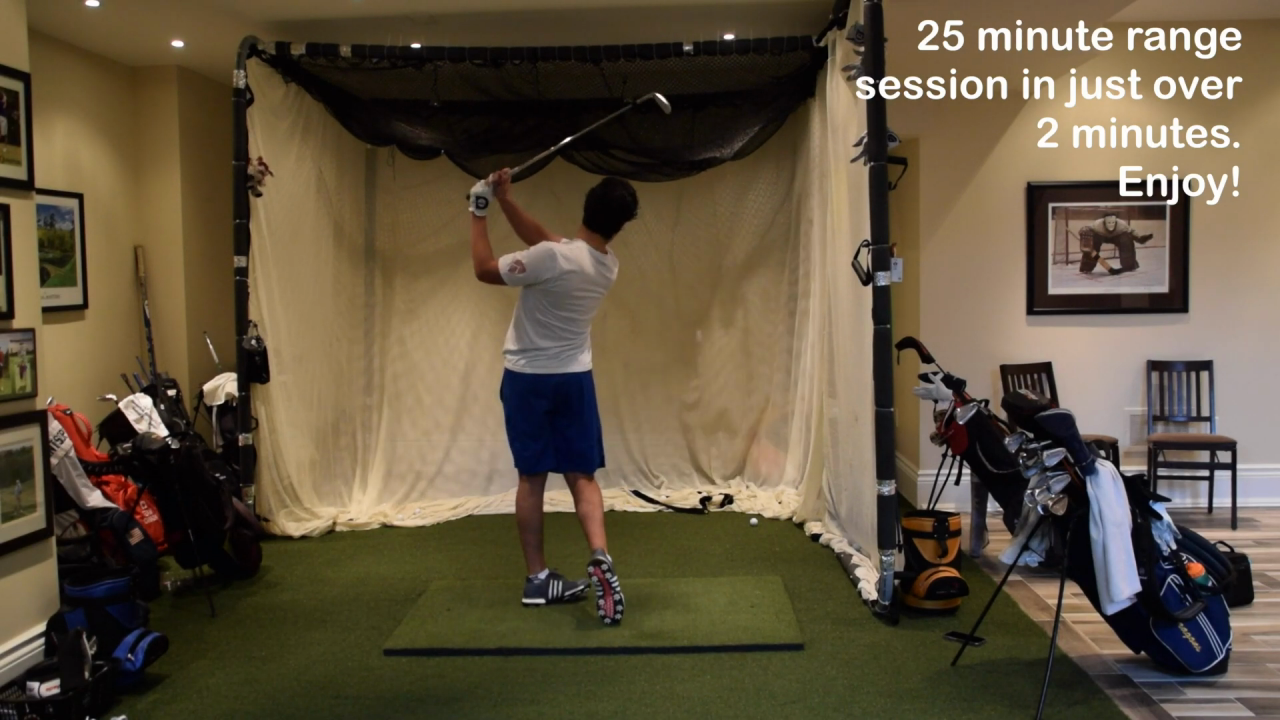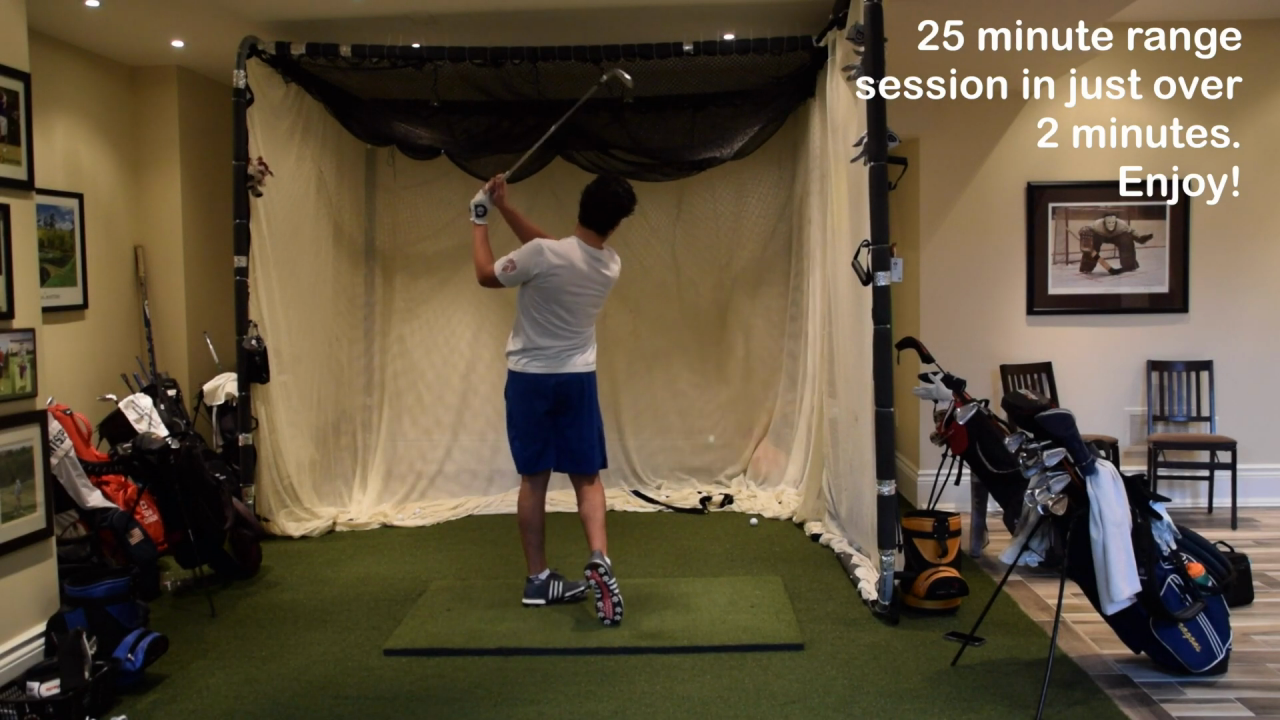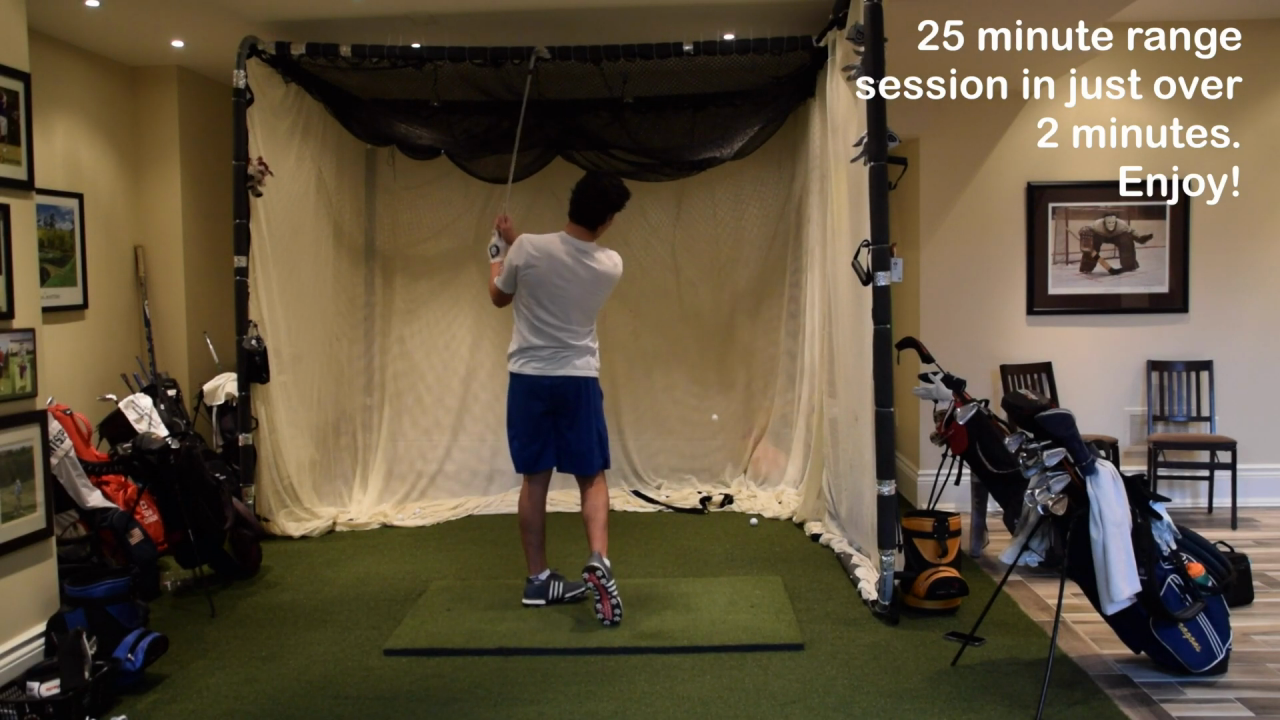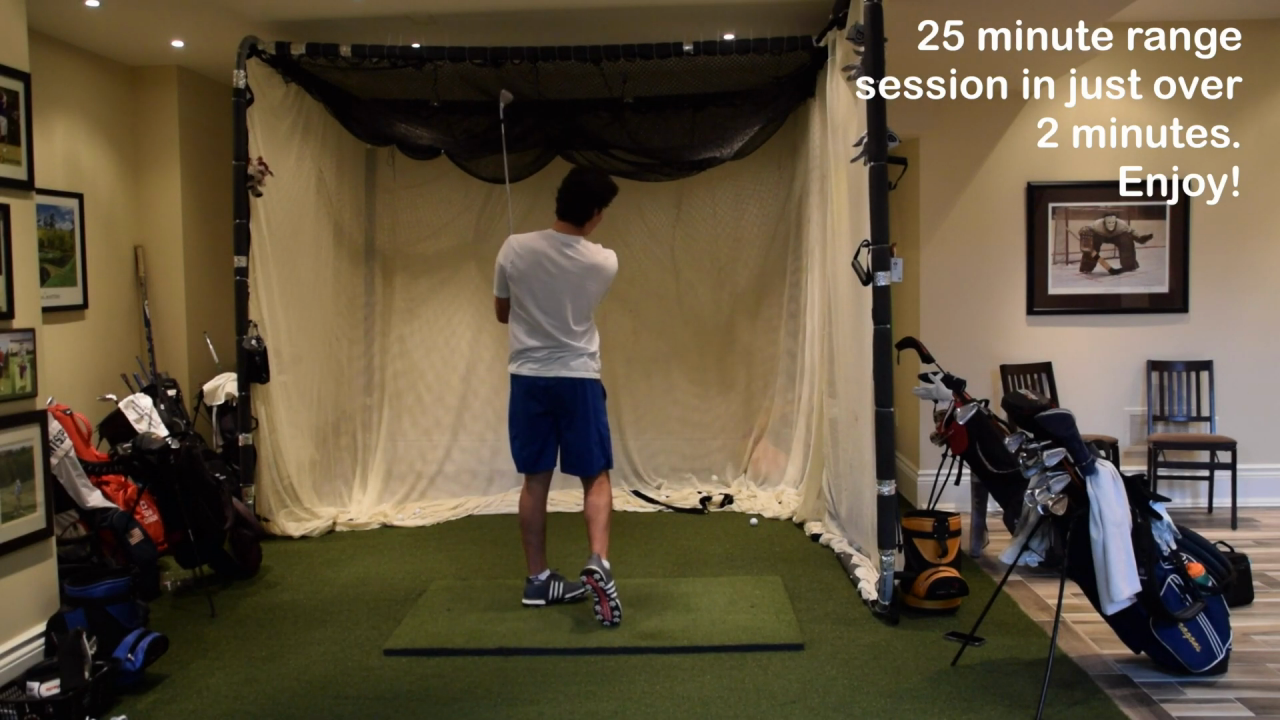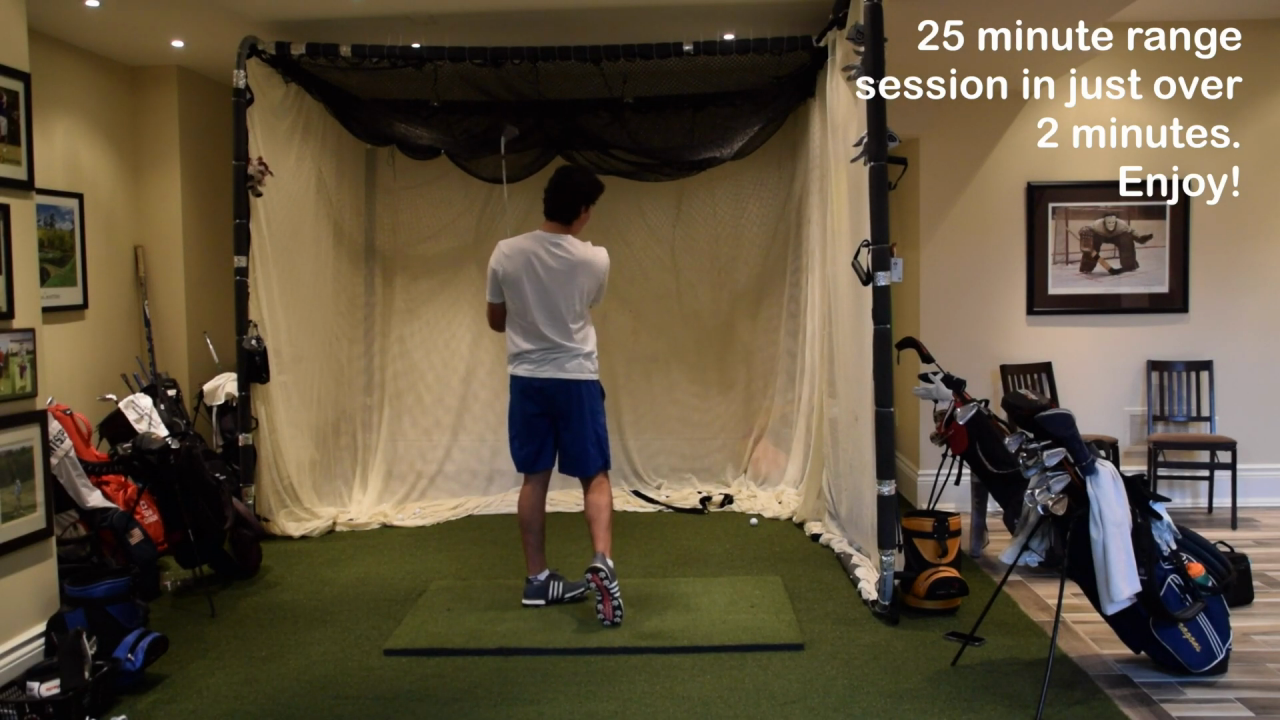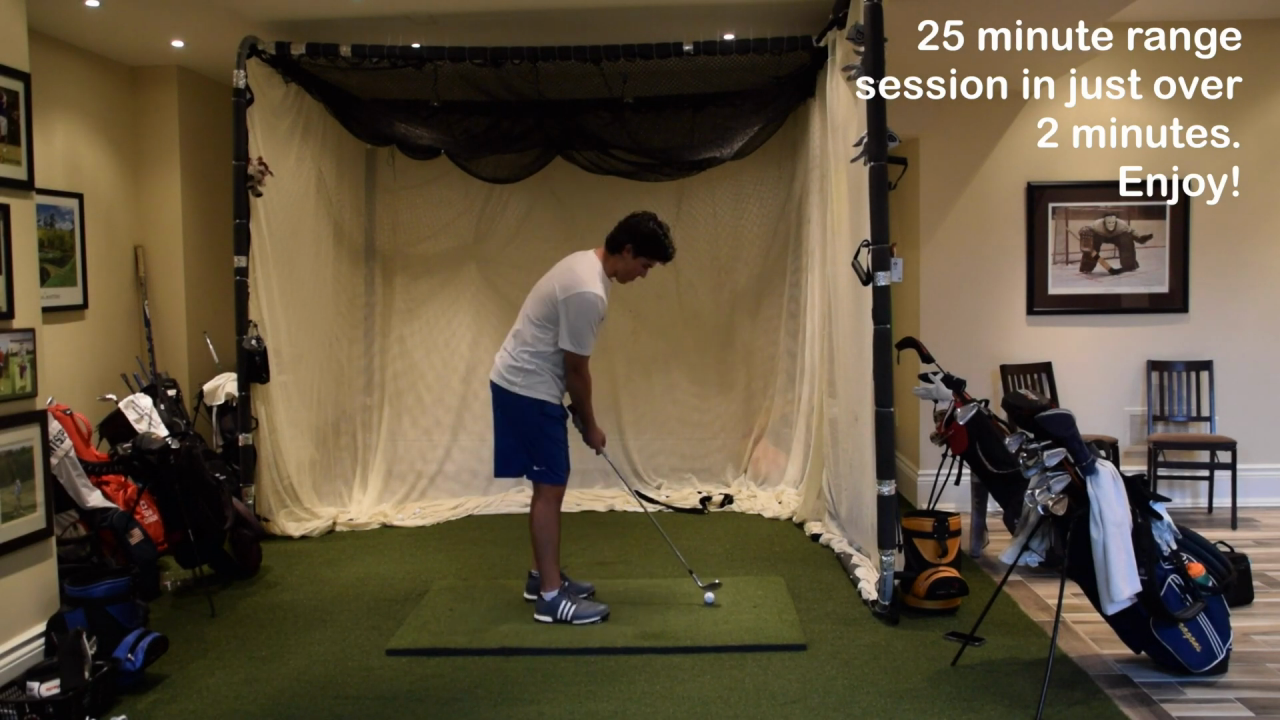
dt=0.3s
person 1, frame 1
left shoulder: (552, 259)
right shoulder: (608, 266)
left elbow: (485, 270)
left wrist: (479, 211)
right wrist: (505, 200)
left hip: (526, 378)
right hip: (574, 378)
left knee: (531, 477)
right knee: (582, 475)
left ankle: (537, 579)
right ankle: (600, 555)
person 1, frame 2
left shoulder: (543, 255)
right shoulder: (611, 265)
left elbow: (487, 276)
left wrist: (480, 219)
right wrist: (504, 207)
left hip: (529, 377)
right hip: (578, 379)
left knee: (534, 477)
right knee: (586, 476)
left ankle: (537, 579)
right ankle: (599, 558)
person 1, frame 3
left shoulder: (526, 250)
right shoulder: (611, 266)
left elbow: (498, 297)
left wrist: (498, 252)
left hip: (528, 378)
right hip: (579, 379)
left knee: (535, 478)
right knee: (591, 477)
left ankle: (538, 579)
right ankle: (598, 560)
person 1, frame 4
left shoulder: (515, 250)
right shoulder: (605, 262)
left elbow: (503, 314)
left hip: (528, 379)
right hip: (579, 380)
left knee: (536, 479)
right knee: (595, 476)
left ankle: (537, 579)
right ankle: (598, 562)
person 1, frame 5
left shoulder: (505, 254)
right shoulder: (596, 260)
left elbow: (496, 321)
left hip: (527, 380)
right hip: (577, 379)
left knee: (534, 479)
right knee: (595, 476)
left ankle: (537, 578)
right ankle: (602, 562)
person 1, frame 6
left shoulder: (581, 263)
right shoulder: (588, 293)
right elbow: (577, 369)
left wrist: (575, 410)
right wrist: (589, 425)
left hip: (522, 382)
right hip: (528, 389)
left knee: (548, 484)
right knee: (551, 486)
left ankle: (542, 577)
right ankle: (551, 596)
